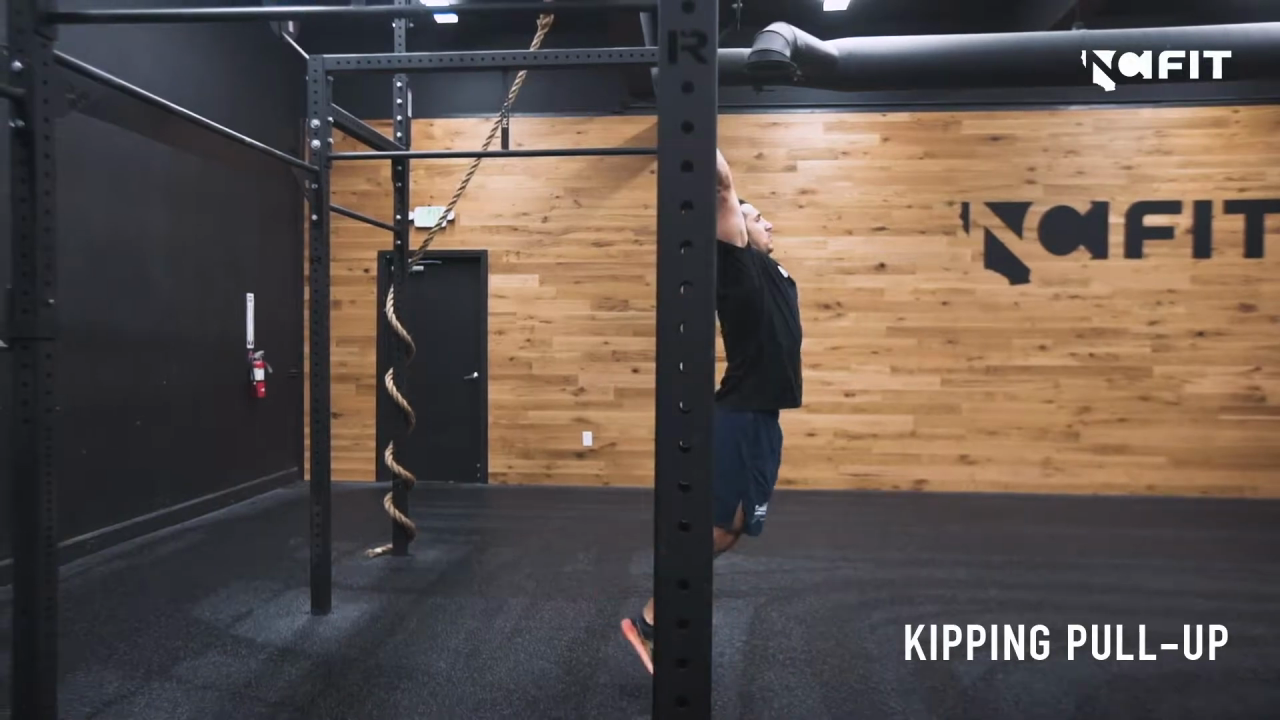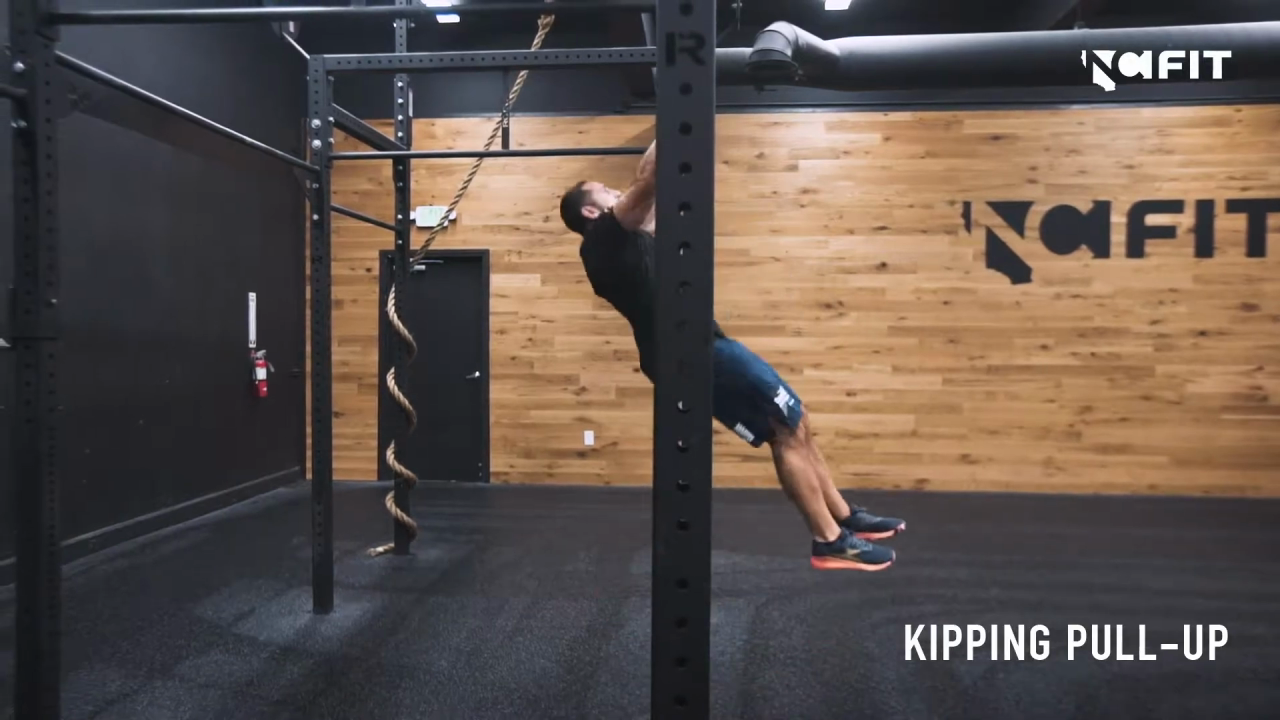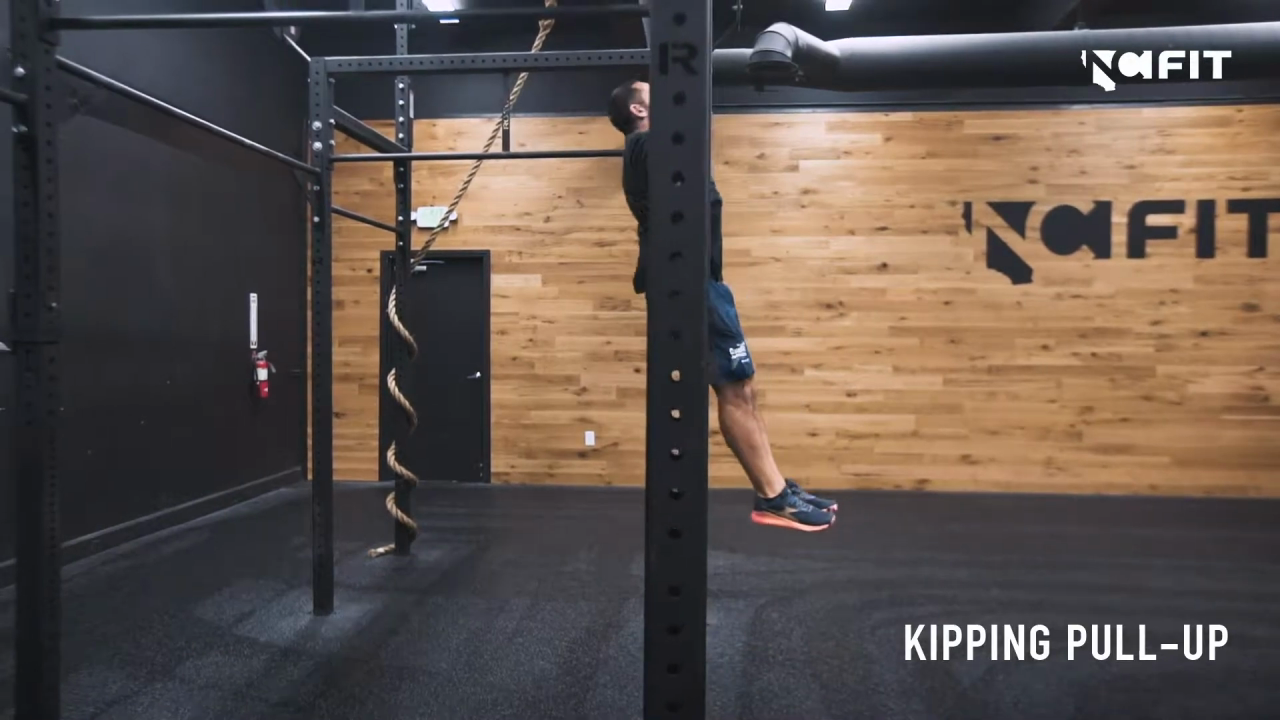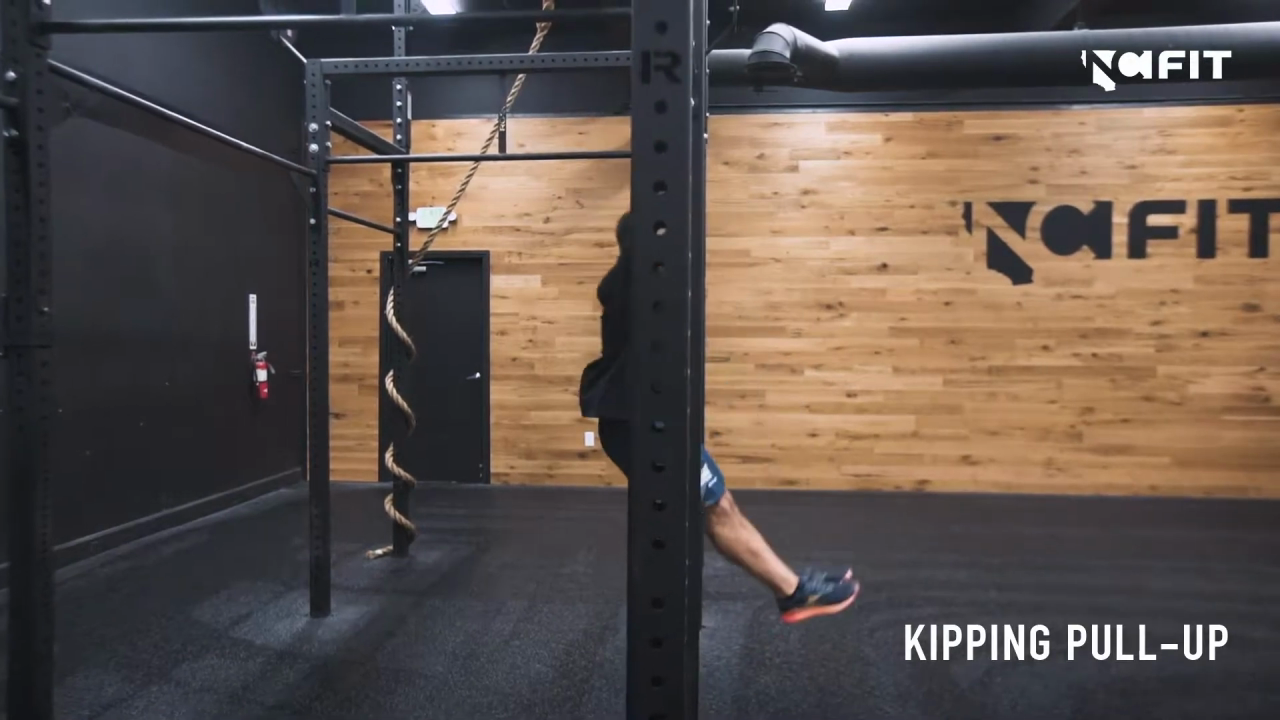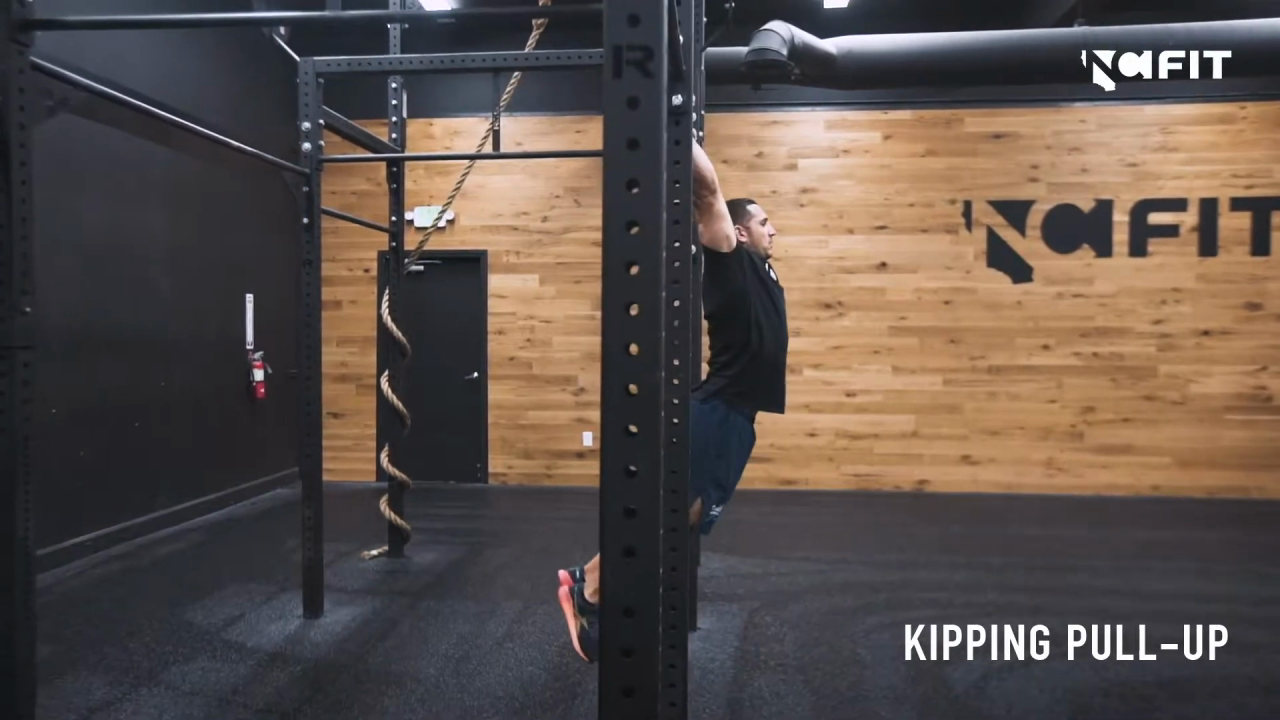
dt=0.4s
person 1, frame 1
left shoulder: (766, 272)
right shoulder: (741, 266)
left elbow: (723, 190)
right elbow: (724, 190)
left hip: (759, 413)
right hip: (738, 416)
left knee: (733, 528)
right knee: (721, 527)
left ankle: (662, 616)
right ankle: (651, 622)
person 1, frame 2
left shoulder: (616, 239)
right shoulder: (606, 238)
right elbow: (641, 187)
left knee: (792, 426)
right knee: (792, 431)
left ankle: (844, 515)
right ankle: (831, 538)
person 1, frame 3
left shoulder: (651, 150)
right shoulder: (647, 146)
left knee: (737, 388)
right knee: (737, 388)
left ankle: (780, 490)
right ankle: (774, 496)
person 1, frame 4
left shoulder: (627, 282)
right shoulder: (630, 275)
left hip: (633, 415)
right hip: (635, 420)
left knee: (718, 504)
right knee: (718, 508)
right ankle: (795, 591)
person 1, frame 5
left shoulder: (756, 270)
right shoulder: (732, 262)
right elbow: (707, 189)
right wrist: (686, 142)
left hip: (734, 414)
right hip: (720, 408)
left knee: (695, 517)
left ankle: (590, 583)
right ankle: (586, 589)
